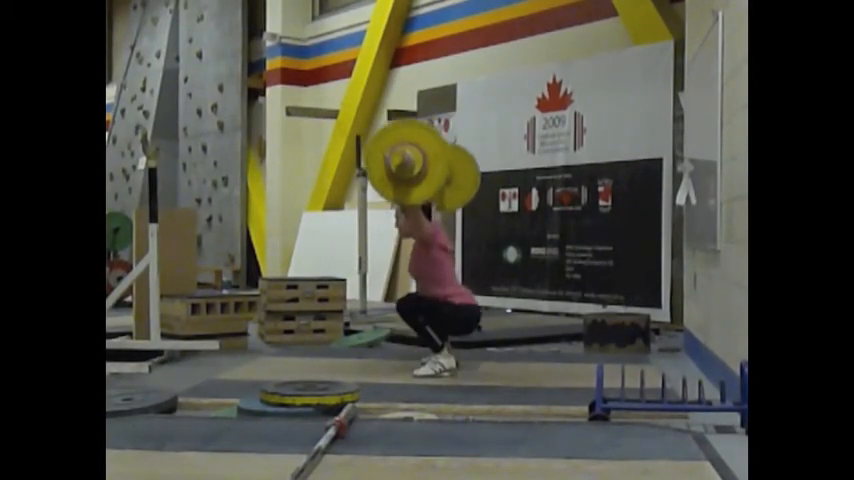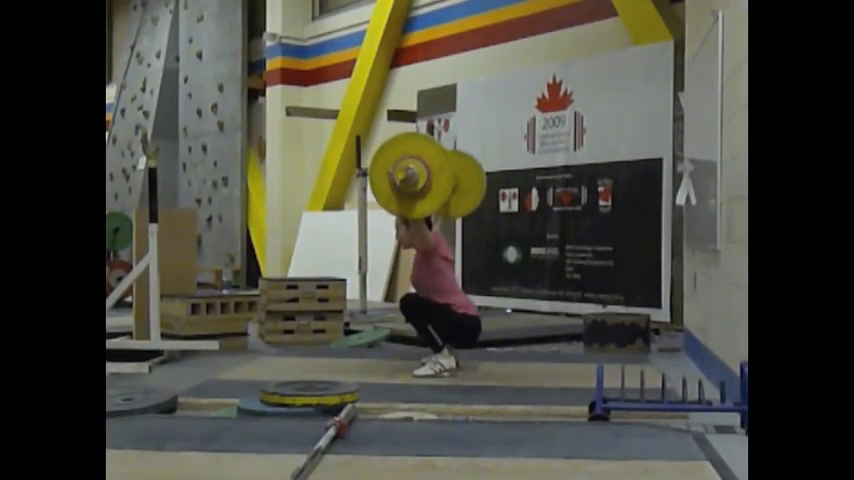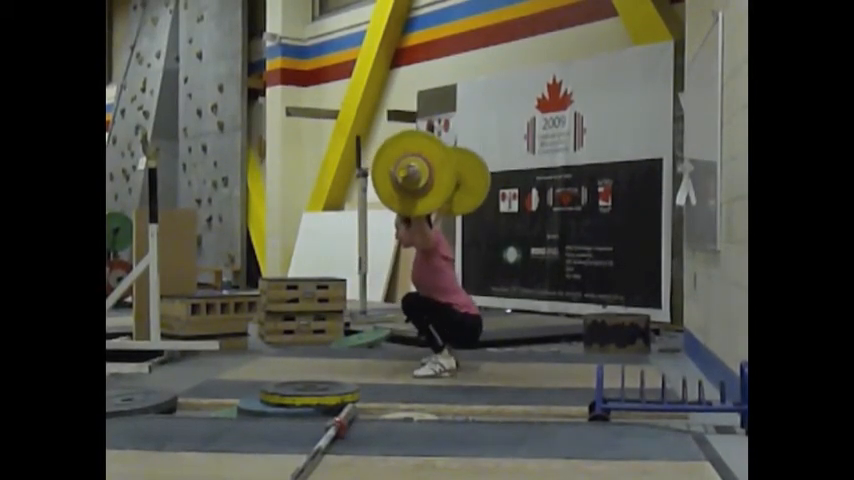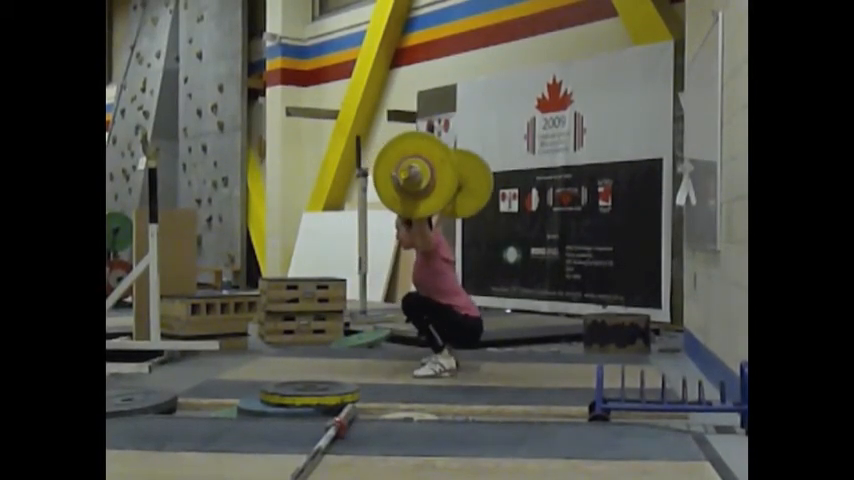
dt=0.2s
person 1, frame 1
left shoulder: (428, 236)
right shoulder: (433, 233)
left elbow: (414, 209)
left hip: (462, 313)
right hip: (462, 310)
left knee: (408, 305)
right knee: (413, 305)
left ankle: (444, 359)
right ankle: (443, 352)
person 1, frame 2
left shoulder: (428, 247)
right shoulder: (432, 245)
left elbow: (418, 221)
left hip: (464, 325)
right hip: (463, 320)
left knee: (409, 303)
left ankle: (444, 359)
right ankle: (444, 352)
person 1, frame 3
left shoulder: (429, 246)
right shoulder: (434, 239)
left elbow: (419, 219)
left hip: (465, 324)
right hip: (463, 320)
left knee: (412, 302)
left ankle: (444, 360)
right ankle: (444, 352)
person 1, frame 4
left shoulder: (429, 247)
right shoulder: (434, 240)
left elbow: (420, 220)
left hip: (466, 326)
right hip: (463, 321)
left knee: (411, 302)
left ankle: (444, 360)
right ankle: (444, 352)
